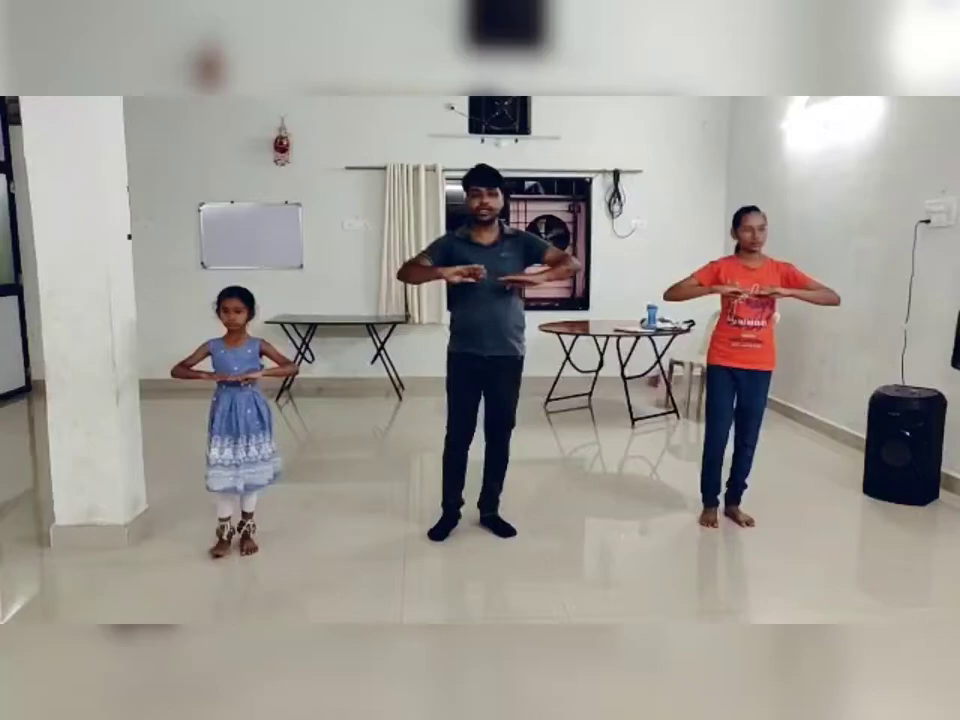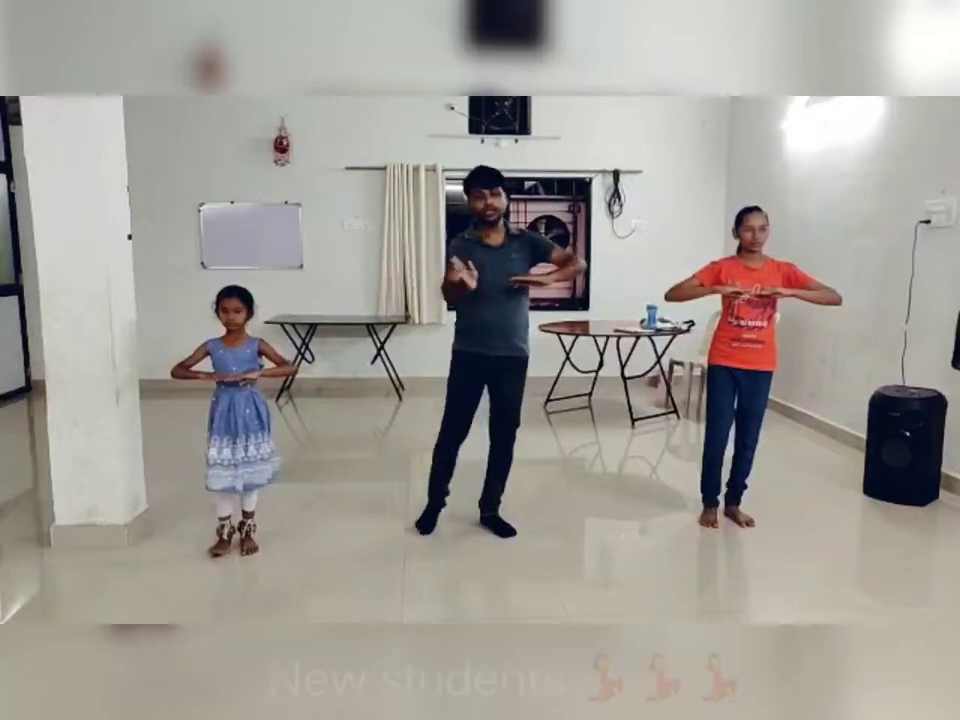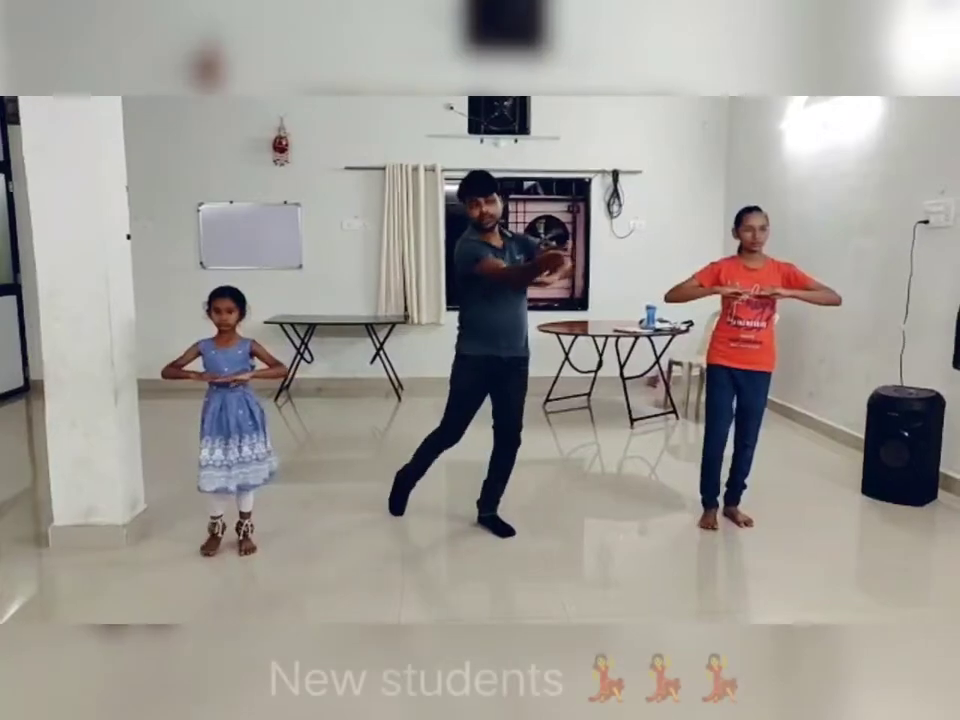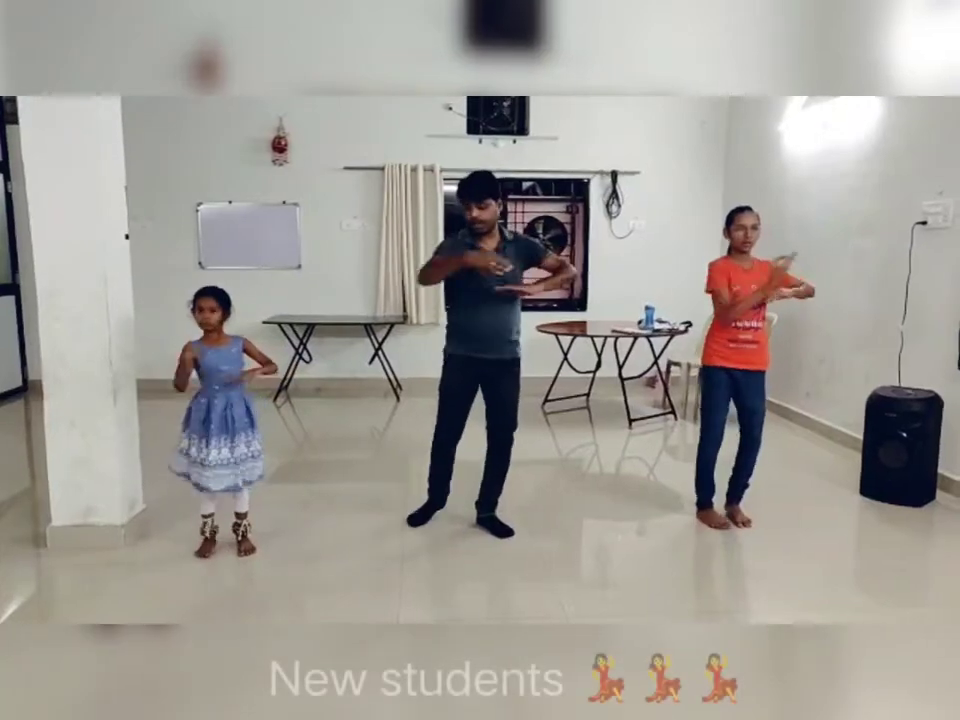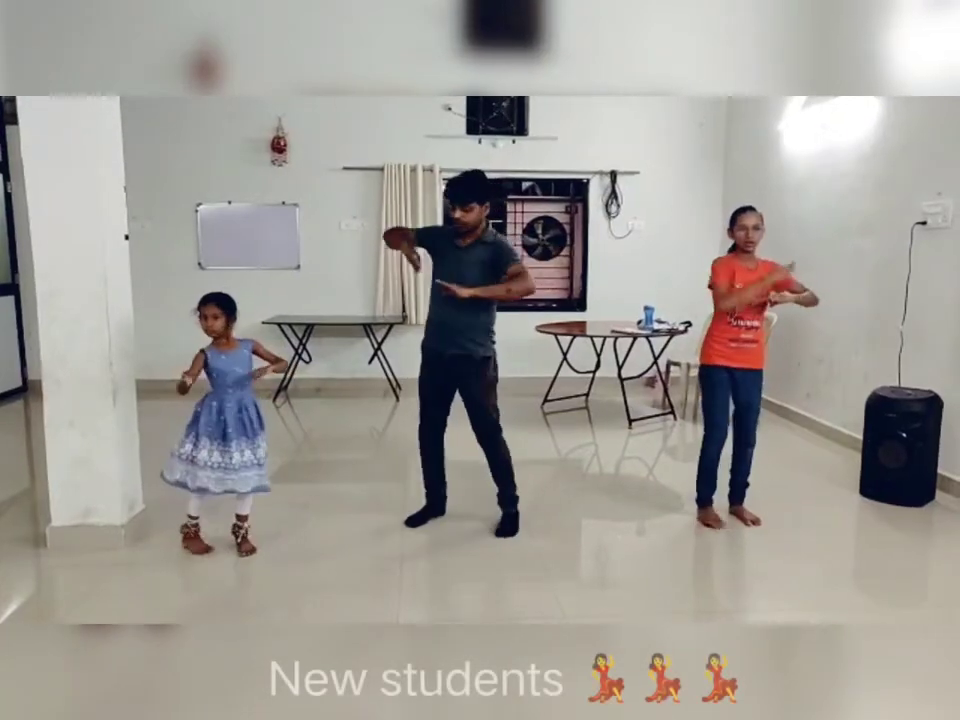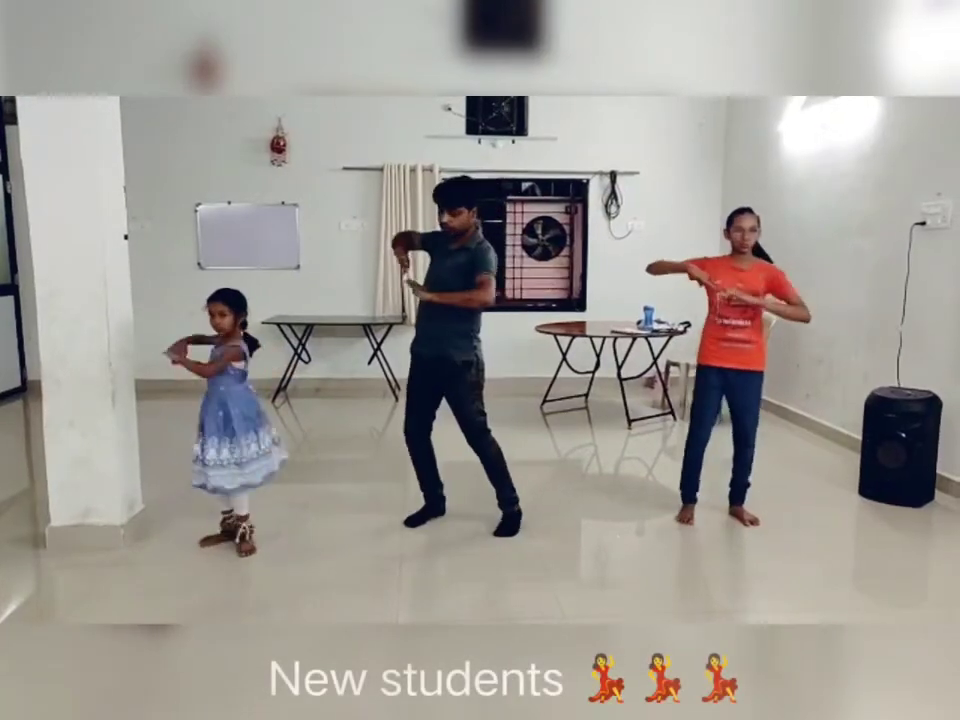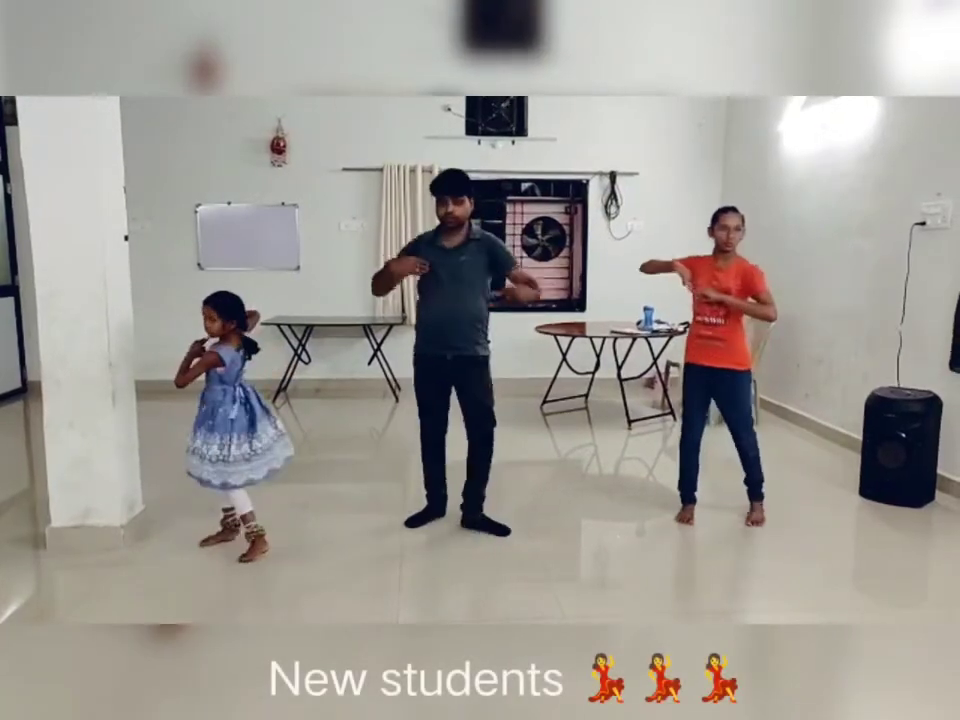
dt=0.2s
person 1, frame 1
left shoulder: (520, 242)
right shoulder: (449, 244)
left elbow: (569, 262)
right elbow: (406, 273)
left wrist: (538, 277)
right wrist: (447, 274)
left hip: (507, 356)
right hip: (463, 355)
left knee: (499, 434)
right knee: (458, 434)
left ankle: (489, 509)
right ankle: (450, 511)
person 1, frame 2
left shoulder: (528, 240)
right shoulder: (461, 246)
left elbow: (574, 263)
right elbow: (449, 294)
left wrist: (551, 276)
right wrist: (462, 285)
left hip: (513, 356)
right hip: (470, 355)
left knee: (504, 436)
right knee: (453, 430)
left ankle: (490, 509)
right ankle: (434, 501)
person 1, frame 3
left shoulder: (518, 241)
right shoulder: (468, 247)
left elbow: (559, 261)
right elbow: (506, 275)
left wrist: (553, 274)
right wrist: (540, 264)
left hip: (515, 358)
right hip: (474, 357)
left knee: (508, 437)
right knee: (450, 429)
left ankle: (488, 509)
right ankle: (407, 478)
person 1, frame 4
left shoulder: (520, 245)
right shoulder: (456, 246)
left elbow: (567, 269)
right elbow: (426, 275)
left wrist: (534, 287)
right wrist: (469, 261)
left hip: (505, 359)
right hip: (462, 358)
left knee: (502, 436)
right knee: (447, 432)
left ankle: (488, 510)
right ankle: (435, 499)
person 1, frame 5
left shoulder: (498, 248)
right shoulder: (439, 237)
left elbow: (526, 285)
right elbow: (393, 234)
left wrist: (472, 290)
right wrist: (406, 245)
left hip: (475, 358)
right hip: (435, 353)
left knee: (488, 431)
right knee: (429, 430)
left ankle: (509, 506)
right ankle: (435, 501)
person 1, frame 6
left shoulder: (481, 251)
right shoulder: (438, 241)
left elbow: (484, 297)
right elbow: (401, 239)
left wrist: (431, 296)
right wrist: (405, 244)
left hip: (461, 360)
right hip: (425, 355)
left knee: (477, 432)
right knee: (415, 431)
left ankle: (510, 505)
right ankle: (434, 502)
person 1, frame 7
left shoulder: (490, 245)
right shoulder: (413, 245)
left elbow: (527, 283)
right elbow: (379, 287)
left wrist: (531, 291)
right wrist: (398, 269)
left hip: (472, 356)
right hip: (428, 357)
left knee: (482, 432)
right knee: (432, 432)
left ankle: (473, 509)
right ankle: (436, 502)
person 2, frame 1
left shoulder: (781, 270)
right shoulder: (721, 267)
left elbow: (833, 298)
right elbow: (671, 294)
left wrist: (787, 291)
right wrist: (715, 288)
left hip: (759, 367)
right hip: (722, 364)
left knee: (747, 439)
right knee: (716, 436)
left ankle: (734, 502)
right ankle: (710, 503)
person 2, frame 2
left shoulder: (783, 271)
right shoulder: (722, 268)
left elbow: (834, 298)
right elbow: (672, 295)
left wrist: (789, 292)
right wrist: (715, 289)
left hip: (760, 367)
right hip: (723, 364)
left knee: (747, 440)
right knee: (717, 436)
left ankle: (733, 503)
right ankle: (709, 503)
person 2, frame 3
left shoulder: (782, 271)
right shoulder: (721, 268)
left elbow: (834, 298)
right elbow: (672, 296)
left wrist: (788, 293)
right wrist: (715, 290)
left hip: (759, 367)
right hip: (722, 364)
left knee: (747, 439)
right knee: (716, 436)
left ankle: (732, 502)
right ankle: (710, 504)
person 2, frame 4
left shoulder: (767, 270)
right shoulder: (718, 268)
left elbow: (808, 290)
right elbow: (730, 310)
left wrist: (789, 288)
right wrist: (769, 281)
left hip: (753, 367)
right hip: (718, 365)
left knee: (751, 438)
right knee: (712, 436)
left ankle: (733, 502)
right ankle: (704, 504)
person 2, frame 5
left shoulder: (773, 270)
right shoulder: (722, 266)
left elbow: (810, 298)
right elbow: (726, 305)
left wrist: (788, 296)
right wrist: (769, 280)
left hip: (752, 365)
right hip: (716, 363)
left knee: (746, 436)
right knee: (716, 434)
left ankle: (738, 501)
right ankle: (705, 504)
person 2, frame 6
left shoulder: (771, 273)
right shoulder: (710, 266)
left elbow: (803, 314)
right elbow: (653, 269)
left wrist: (752, 300)
right wrist: (685, 267)
left hip: (749, 368)
right hip: (710, 365)
left knee: (746, 438)
right knee: (698, 434)
left ankle: (737, 501)
right ankle: (689, 500)
person 2, frame 7
left shoulder: (748, 272)
right shoulder: (695, 264)
left elbow: (770, 314)
right elbow: (646, 268)
left wrist: (722, 296)
right wrist: (673, 266)
left hip: (734, 367)
right hip: (697, 364)
left knee: (743, 434)
right knee: (691, 434)
left ankle: (756, 498)
right ankle: (687, 500)
person 3, frame 1
left shoulder: (258, 345)
right shoulder: (212, 347)
left elbow: (292, 367)
right elbow: (176, 370)
left wrist: (260, 373)
right wrist: (206, 375)
left hip: (251, 412)
right hip: (224, 413)
left knee: (251, 472)
right knee: (223, 472)
left ankle: (247, 531)
right ankle: (224, 533)
person 3, frame 2
left shoulder: (257, 346)
right shoulder: (211, 347)
left elbow: (290, 368)
right elbow: (177, 371)
left wrist: (258, 373)
right wrist: (205, 375)
left hip: (250, 412)
right hip: (223, 413)
left knee: (250, 471)
right knee: (223, 472)
left ankle: (247, 531)
right ankle: (225, 531)
person 3, frame 3
left shoulder: (249, 347)
right shoulder: (203, 347)
left elbow: (281, 369)
right elbow: (166, 372)
left wrist: (249, 374)
right wrist: (193, 374)
left hip: (244, 413)
right hip: (216, 414)
left knee: (246, 472)
right knee: (216, 473)
left ankle: (245, 531)
right ankle: (215, 531)
person 3, frame 4
left shoulder: (239, 344)
right shoulder: (193, 349)
left elbow: (271, 365)
right elbow: (180, 386)
left wrist: (254, 371)
right wrist: (186, 364)
left hip: (237, 413)
right hip: (207, 414)
left knee: (241, 474)
right knee: (206, 475)
left ankle: (242, 532)
right ankle: (208, 533)
person 3, frame 5
left shoulder: (248, 346)
right shoulder: (204, 355)
left elbow: (282, 362)
right elbow: (184, 388)
left wrist: (270, 368)
right wrist: (186, 381)
left hip: (243, 417)
right hip: (211, 418)
left knee: (243, 476)
right knee: (201, 476)
left ankle: (242, 532)
right ankle: (190, 530)
person 3, frame 6
left shoulder: (236, 348)
right shoulder: (216, 342)
left elbow: (209, 370)
right elbow: (187, 340)
left wrist: (180, 358)
right wrist: (178, 347)
left hip: (235, 416)
right hip: (219, 415)
left knee: (236, 478)
right knee: (222, 475)
left ankle: (245, 533)
right ankle: (229, 527)
person 3, frame 7
left shoulder: (215, 354)
right shoulder: (236, 342)
left elbow: (181, 381)
right elbow: (254, 315)
left wrist: (190, 354)
left hip: (227, 416)
right hip: (235, 411)
left knee: (229, 479)
right knee: (226, 477)
left ankle: (257, 536)
right ankle: (230, 526)
